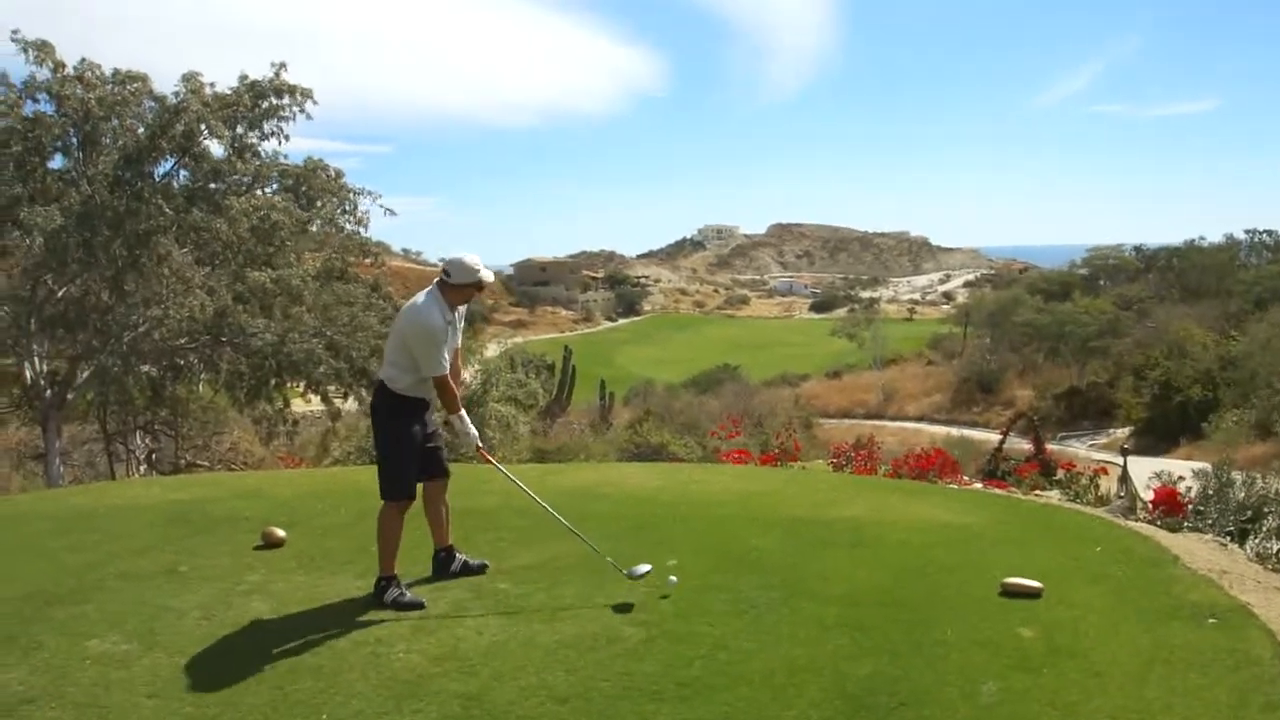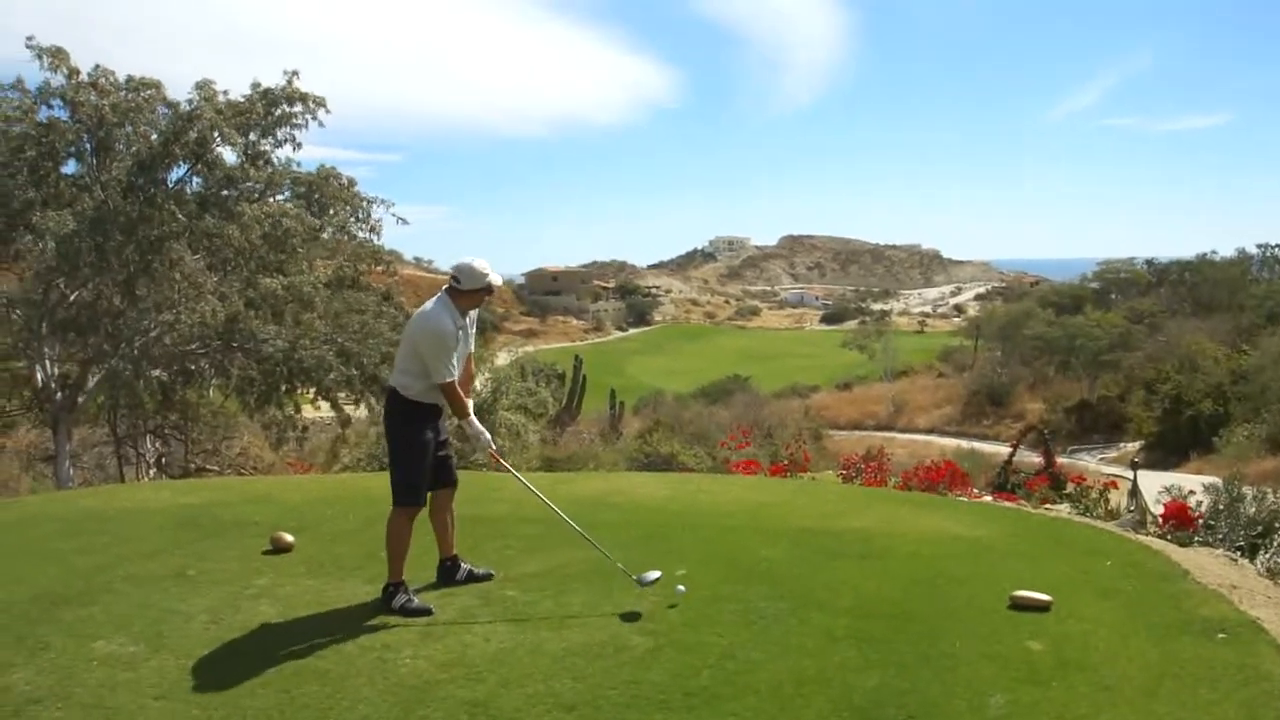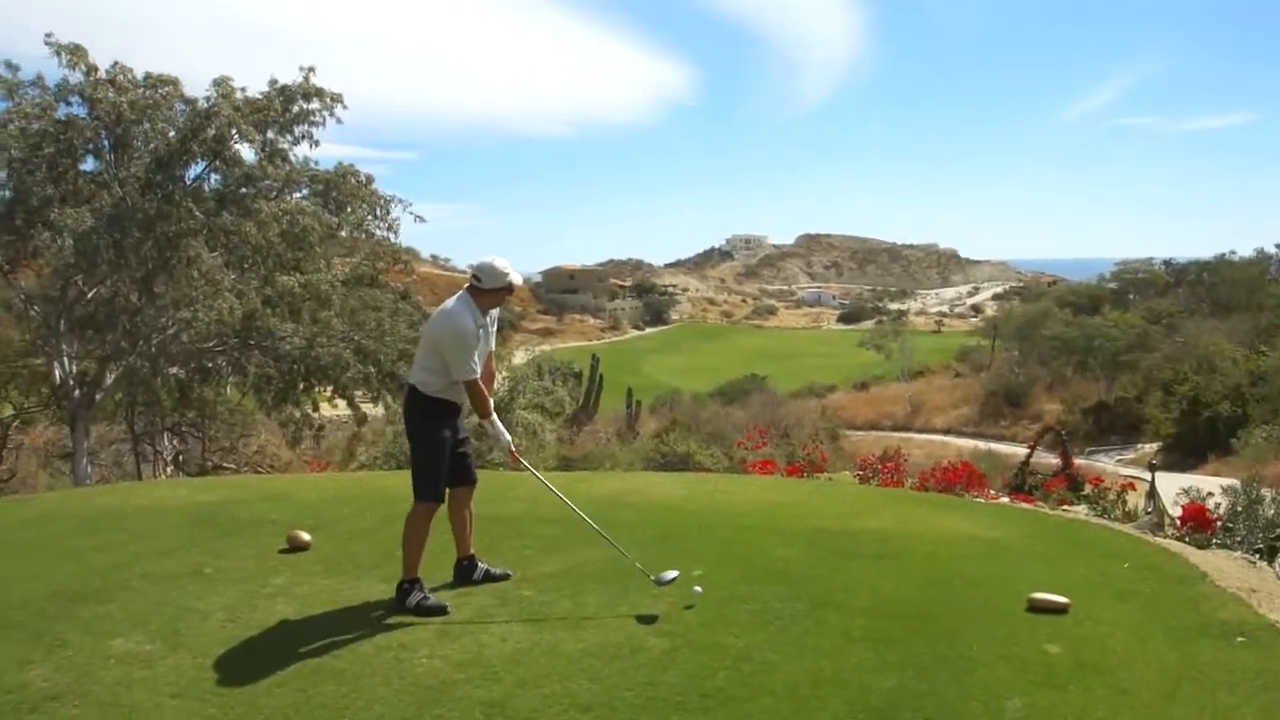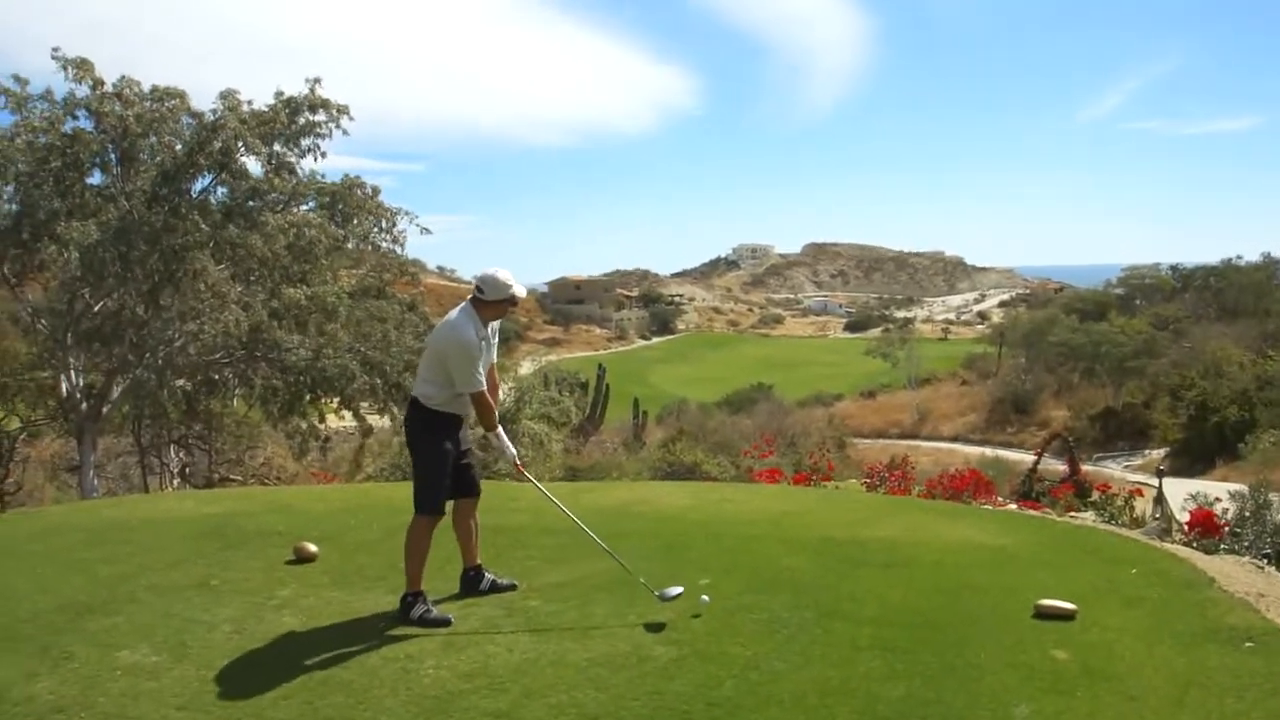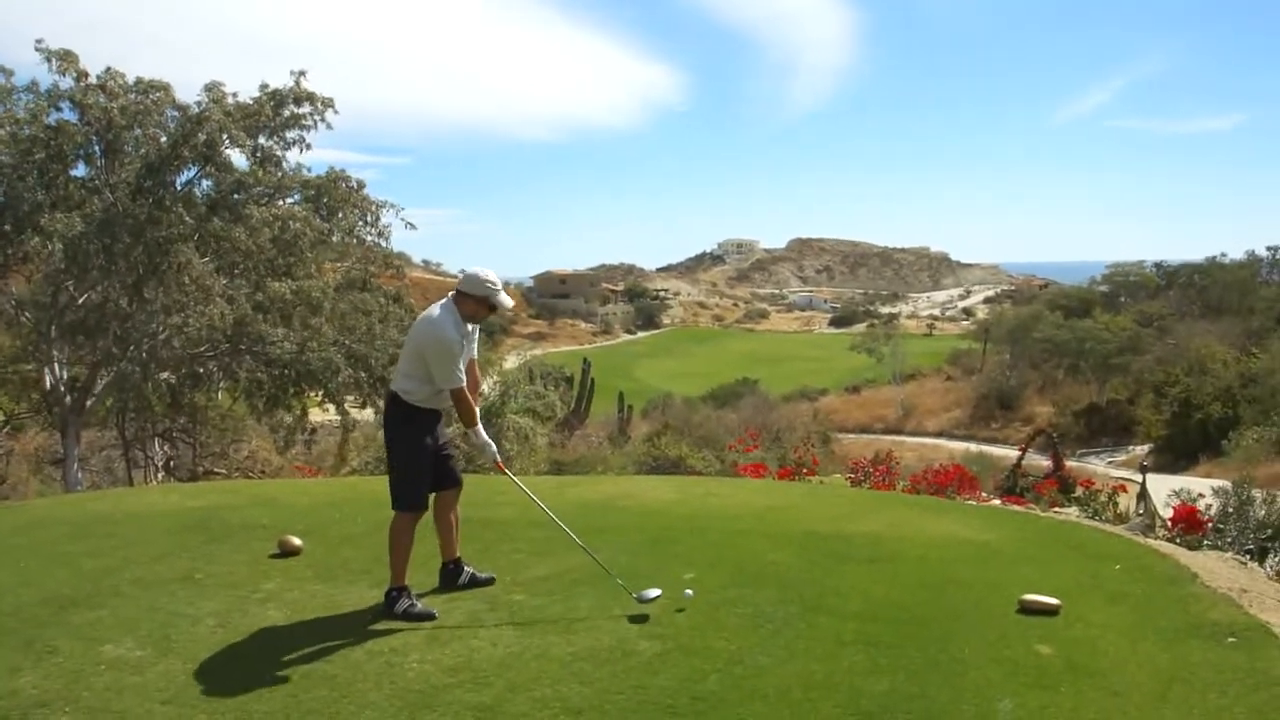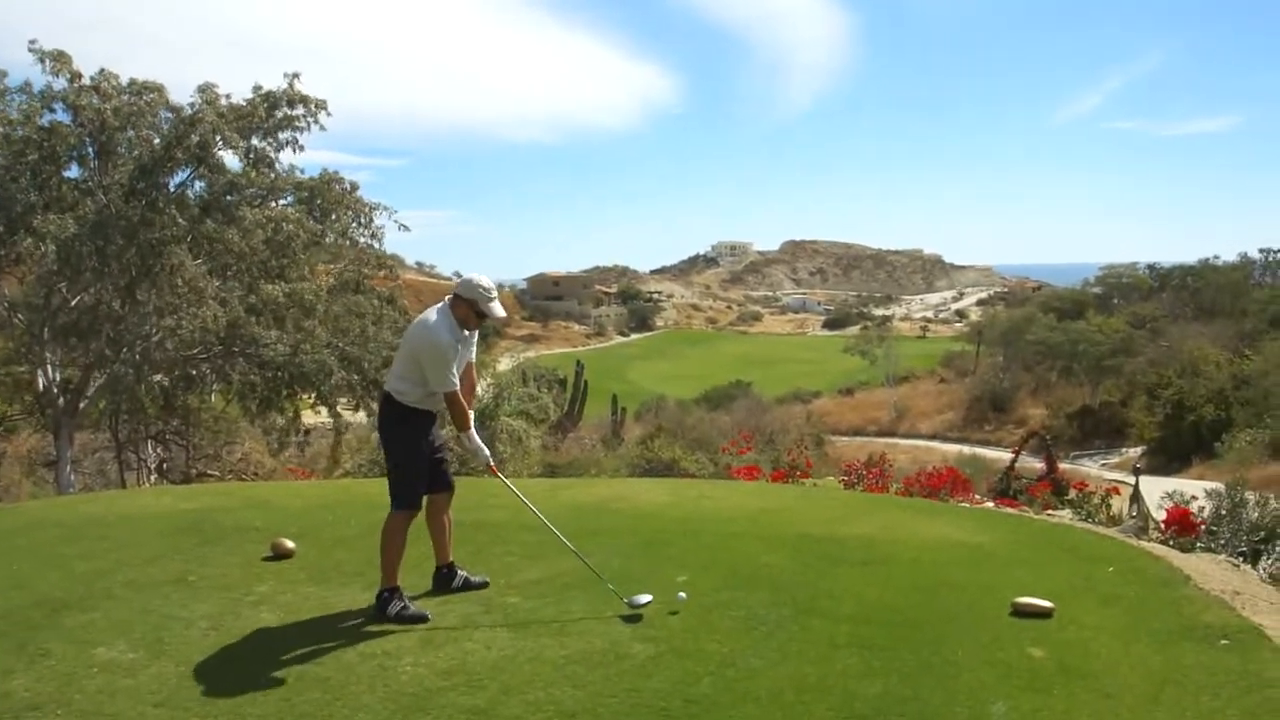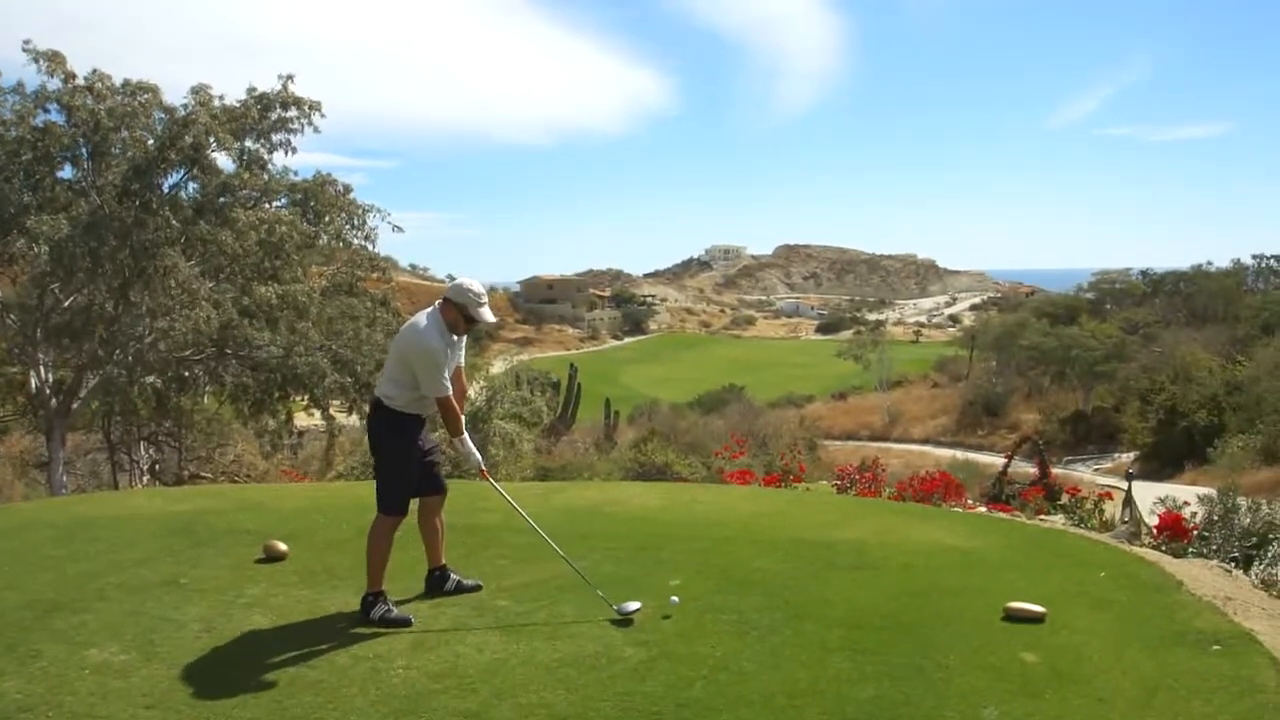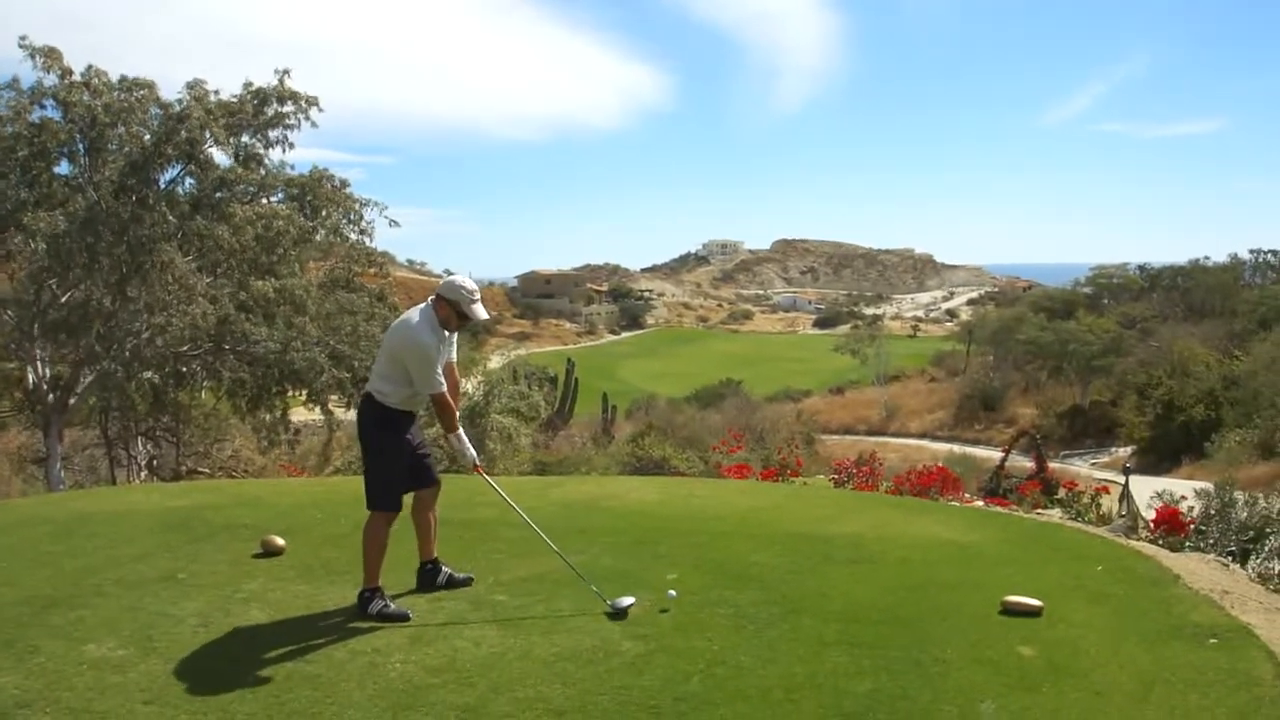
dt=0.2s
person 1, frame 1
left shoulder: (455, 307)
right shoulder: (426, 319)
left elbow: (454, 359)
right elbow: (441, 381)
left wrist: (456, 411)
right wrist: (463, 423)
left hip: (420, 403)
right hip: (396, 405)
left knee: (437, 480)
right knee: (399, 497)
left ankle: (445, 556)
right ankle: (386, 582)
person 1, frame 2
left shoulder: (465, 314)
right shoulder: (436, 324)
left elbow: (466, 366)
right elbow: (449, 387)
left wrist: (467, 410)
right wrist: (473, 426)
left hip: (431, 410)
right hip: (409, 412)
left knee: (444, 489)
right knee: (408, 503)
left ankle: (450, 565)
right ankle: (394, 587)
person 1, frame 3
left shoulder: (485, 312)
right shoulder: (457, 323)
left elbow: (487, 364)
right elbow: (473, 384)
left wrist: (488, 412)
right wrist: (495, 426)
left hip: (450, 407)
right hip: (428, 408)
left knee: (463, 486)
right knee: (428, 498)
left ankle: (467, 564)
right ankle: (408, 584)
person 1, frame 4
left shoulder: (487, 323)
right shoulder: (461, 336)
left elbow: (490, 377)
right elbow: (478, 397)
left wrist: (494, 427)
right wrist: (500, 440)
left hip: (451, 420)
right hip: (429, 421)
left knee: (468, 497)
right knee: (429, 512)
left ankle: (473, 575)
right ankle: (412, 598)
person 1, frame 5
left shoulder: (467, 319)
right shoulder: (441, 332)
left elbow: (472, 373)
right elbow: (459, 393)
left wrist: (475, 423)
right wrist: (480, 437)
left hip: (430, 414)
right hip: (408, 416)
left knee: (449, 489)
right knee: (410, 507)
left ankle: (452, 568)
right ankle: (397, 592)
person 1, frame 6
left shoulder: (465, 323)
right shoulder: (436, 335)
left elbow: (468, 374)
right elbow: (452, 396)
left wrist: (469, 424)
right wrist: (472, 440)
left hip: (425, 416)
right hip: (403, 417)
left knee: (442, 493)
right knee: (406, 506)
left ankle: (446, 572)
right ankle: (388, 593)
person 1, frame 7
left shoulder: (453, 327)
right shoulder: (427, 341)
left elbow: (458, 380)
right elbow: (445, 402)
left wrist: (460, 432)
right wrist: (465, 445)
left hip: (413, 420)
right hip: (392, 422)
left knee: (434, 495)
right knee: (392, 512)
left ankle: (438, 575)
right ankle: (373, 598)
person 1, frame 8
left shoulder: (444, 323)
right shoulder: (419, 338)
left elbow: (451, 376)
right elbow: (440, 399)
left wrist: (455, 429)
right wrist: (460, 442)
left hip: (403, 416)
right hip: (382, 418)
left knee: (428, 487)
right knee: (385, 508)
left ankle: (430, 569)
right ankle: (370, 594)
